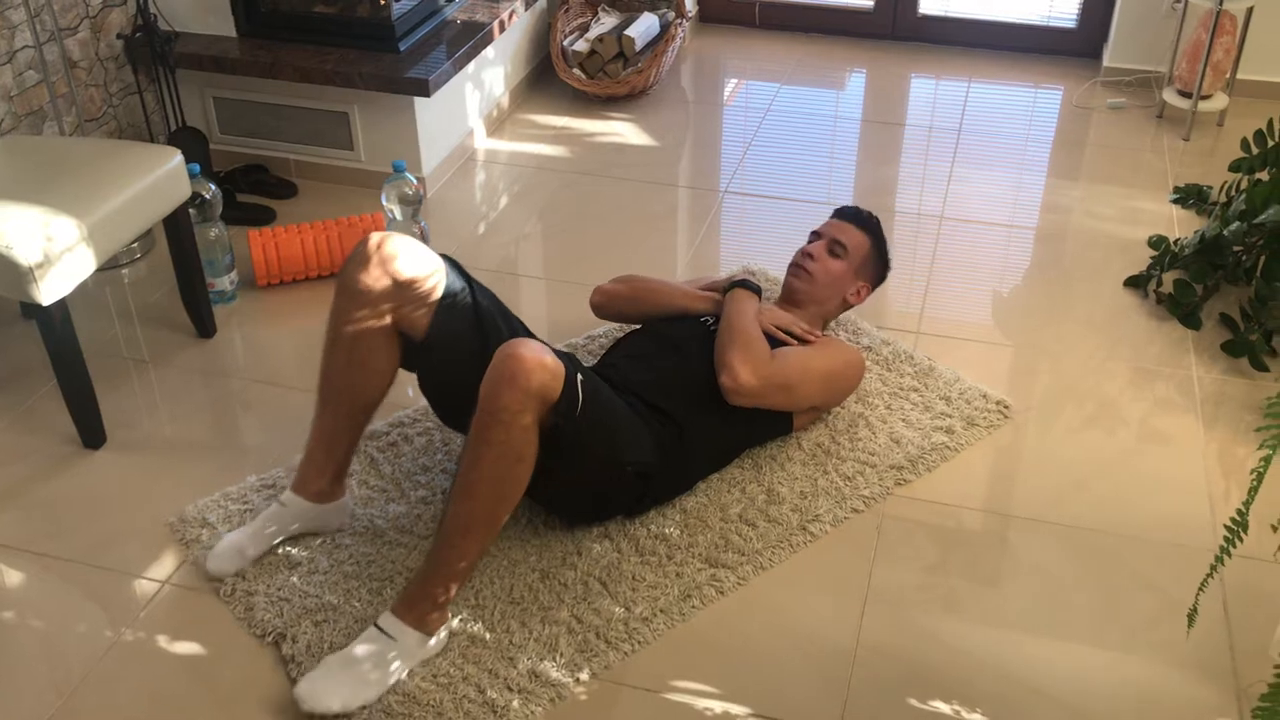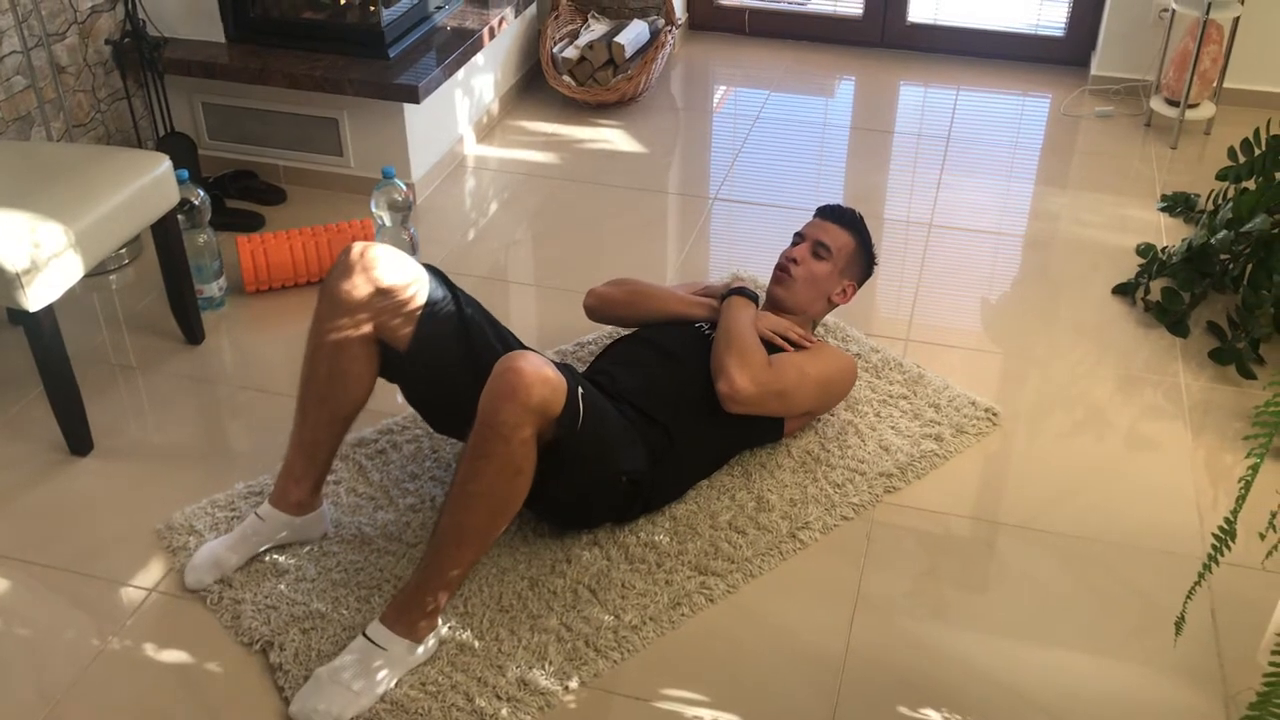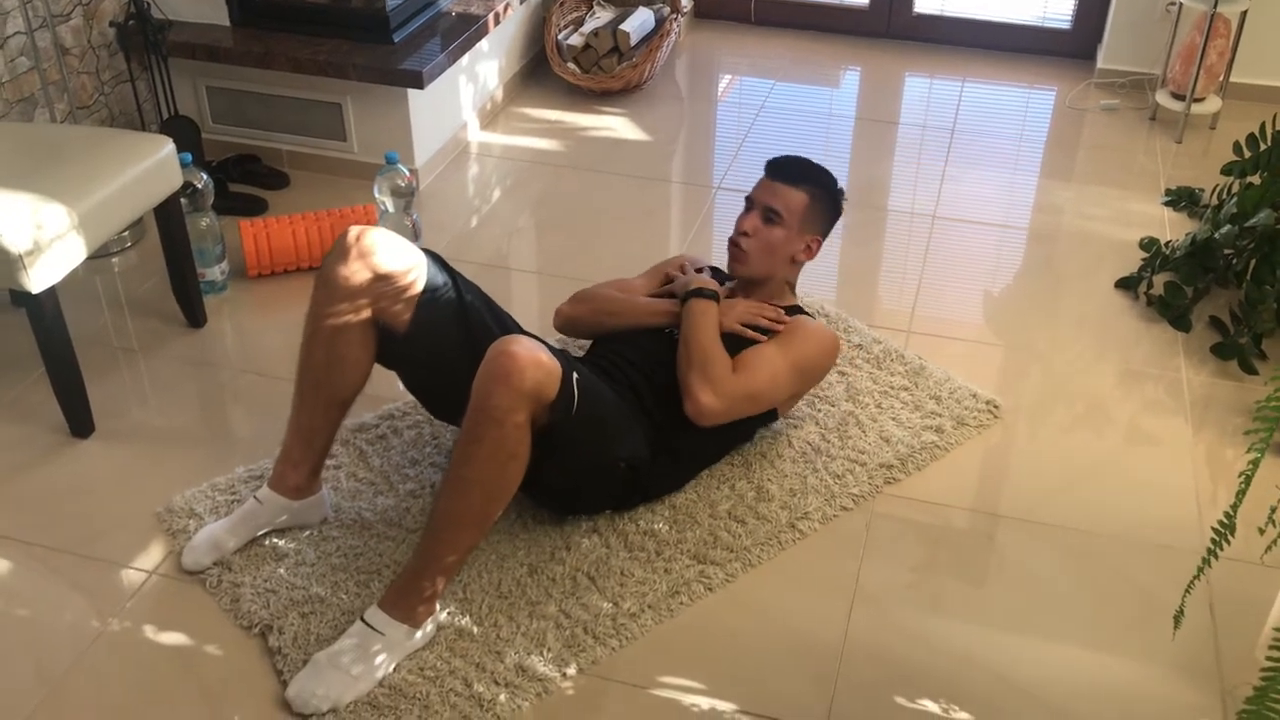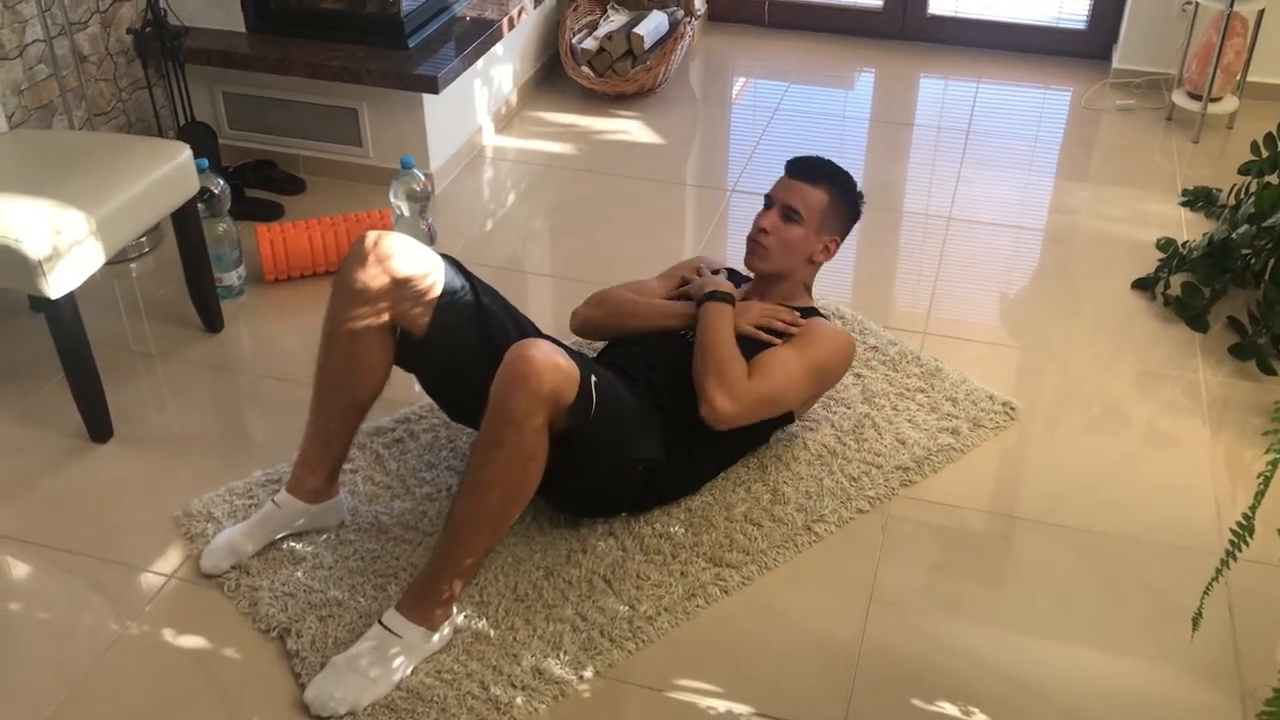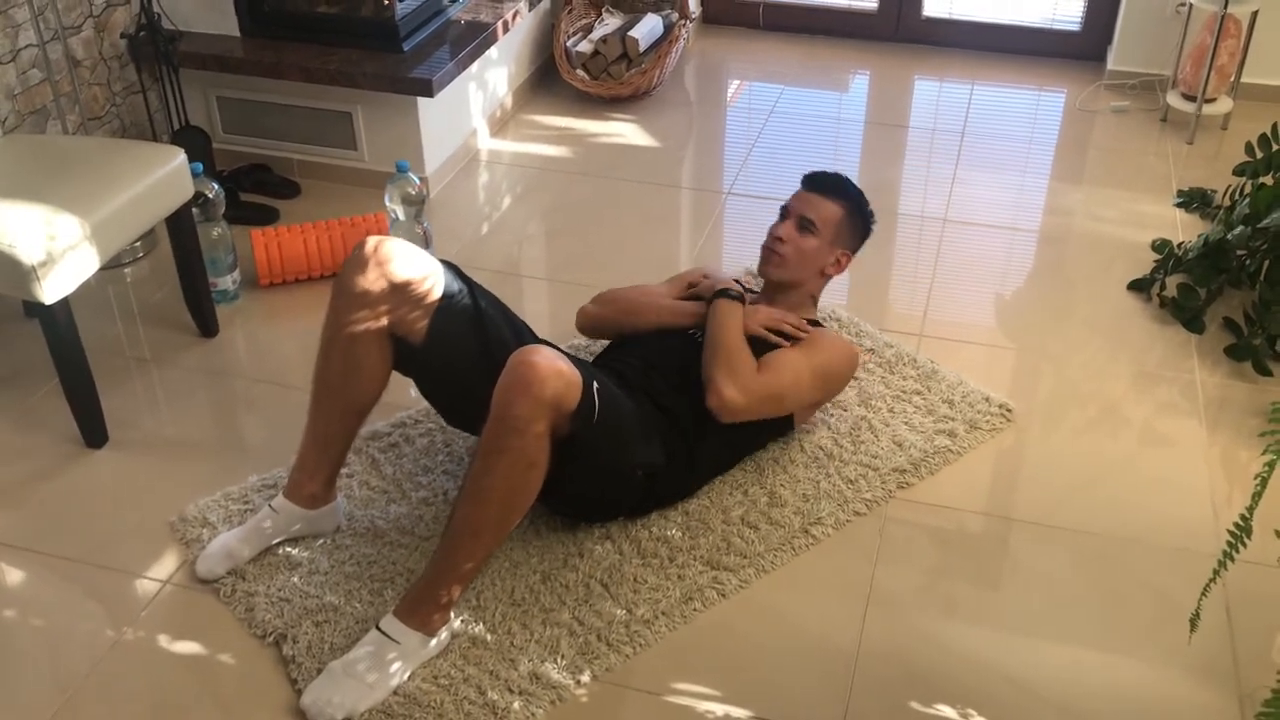
dt=1s
person 1, frame 1
left shoulder: (835, 361)
right shoulder: (739, 298)
left elbow: (741, 378)
right elbow: (607, 297)
left wrist: (740, 300)
right wrist: (724, 297)
left hip: (630, 460)
right hip: (558, 411)
left knee: (521, 362)
right knee: (386, 259)
left ankle: (416, 617)
right ankle: (316, 495)
person 1, frame 2
left shoulder: (826, 366)
right shoulder: (722, 299)
left elbow: (738, 386)
right elbow: (601, 300)
left wrist: (737, 304)
right wrist: (722, 304)
left hip: (619, 463)
right hip: (548, 410)
left knee: (525, 380)
right knee: (367, 272)
left ankle: (409, 625)
right ankle: (295, 504)
person 1, frame 3
left shoulder: (807, 339)
right shoulder: (699, 272)
left elbow: (706, 400)
right elbow: (571, 313)
left wrist: (698, 300)
right wrist: (685, 305)
left hip: (616, 451)
right hip: (546, 401)
left knee: (518, 364)
right knee: (364, 256)
left ankle: (408, 607)
right ankle: (293, 488)
person 1, frame 4
left shoulder: (823, 341)
right shoulder: (712, 273)
left elbow: (722, 404)
right elbow: (588, 316)
left wrist: (715, 304)
right wrist: (702, 305)
left hip: (634, 453)
right hip: (563, 400)
left knee: (535, 367)
right knee: (382, 258)
left ankle: (425, 612)
right ankle: (311, 493)
person 1, frame 5
left shoulder: (826, 351)
right shoulder: (718, 282)
left elbow: (729, 396)
right elbow: (593, 315)
left wrist: (725, 303)
right wrist: (709, 306)
left hip: (635, 457)
right hip: (560, 408)
left knee: (537, 373)
right knee: (382, 265)
left ankle: (423, 617)
right ankle: (308, 498)
